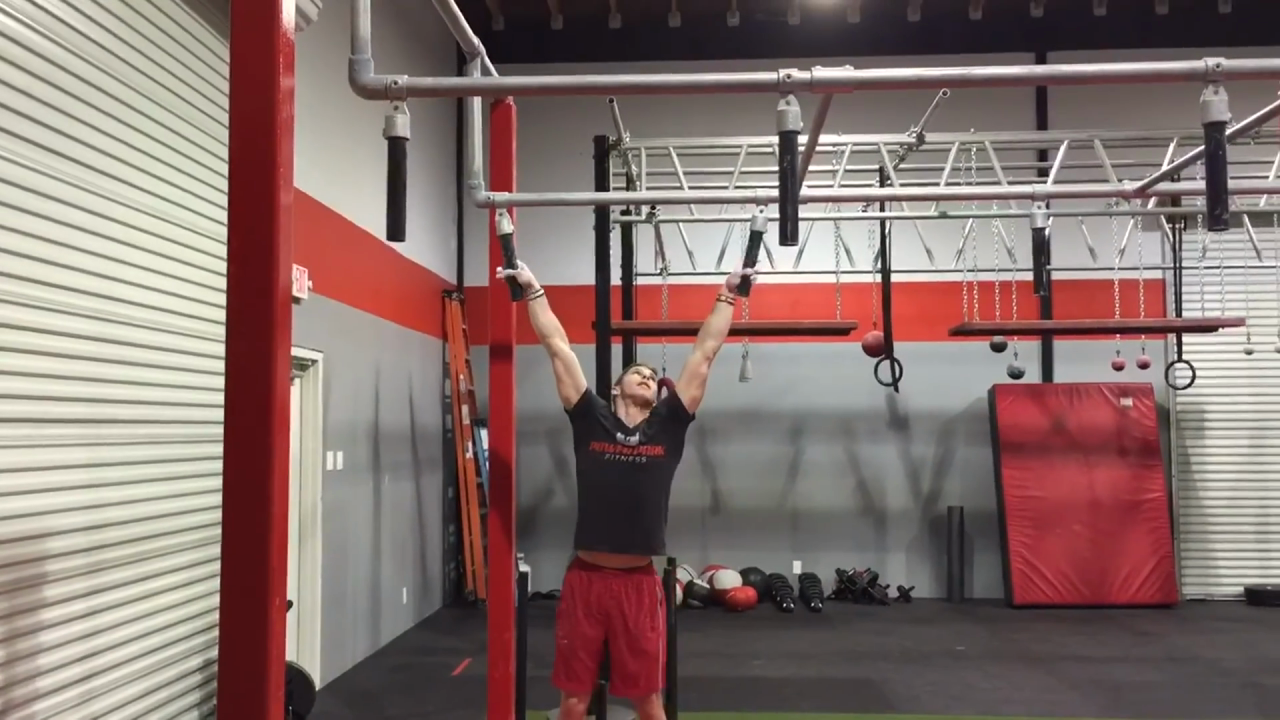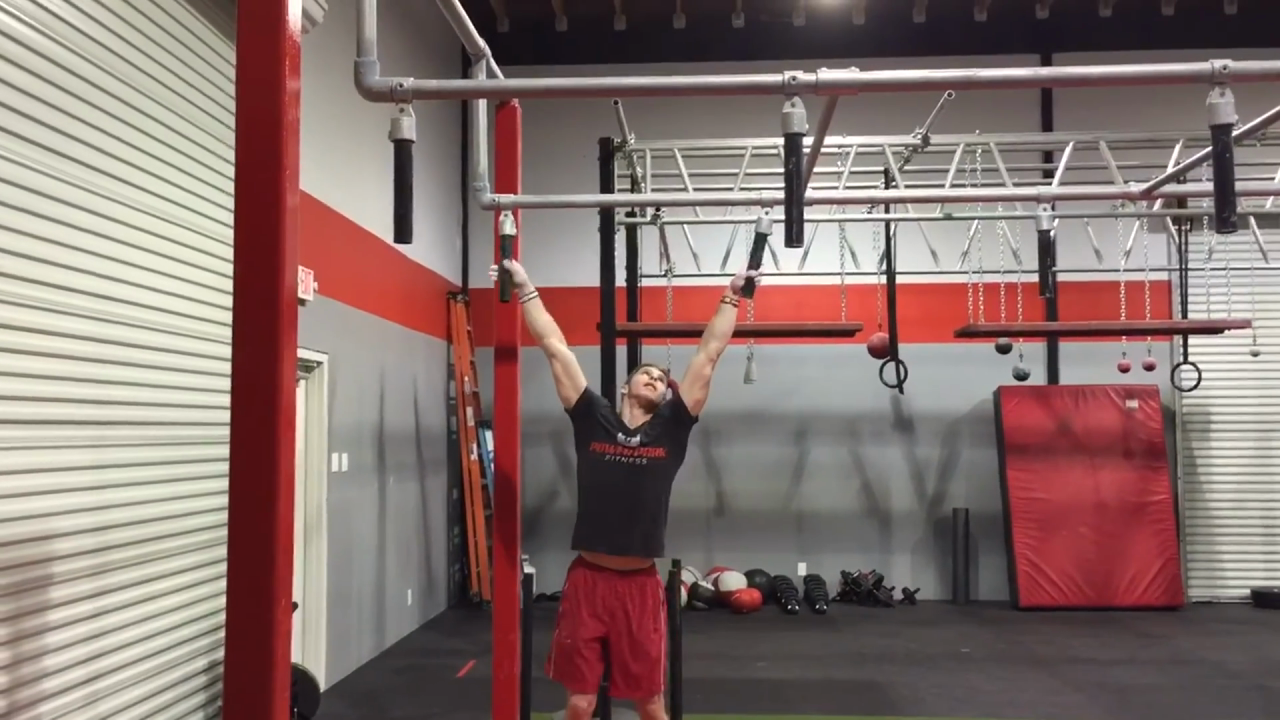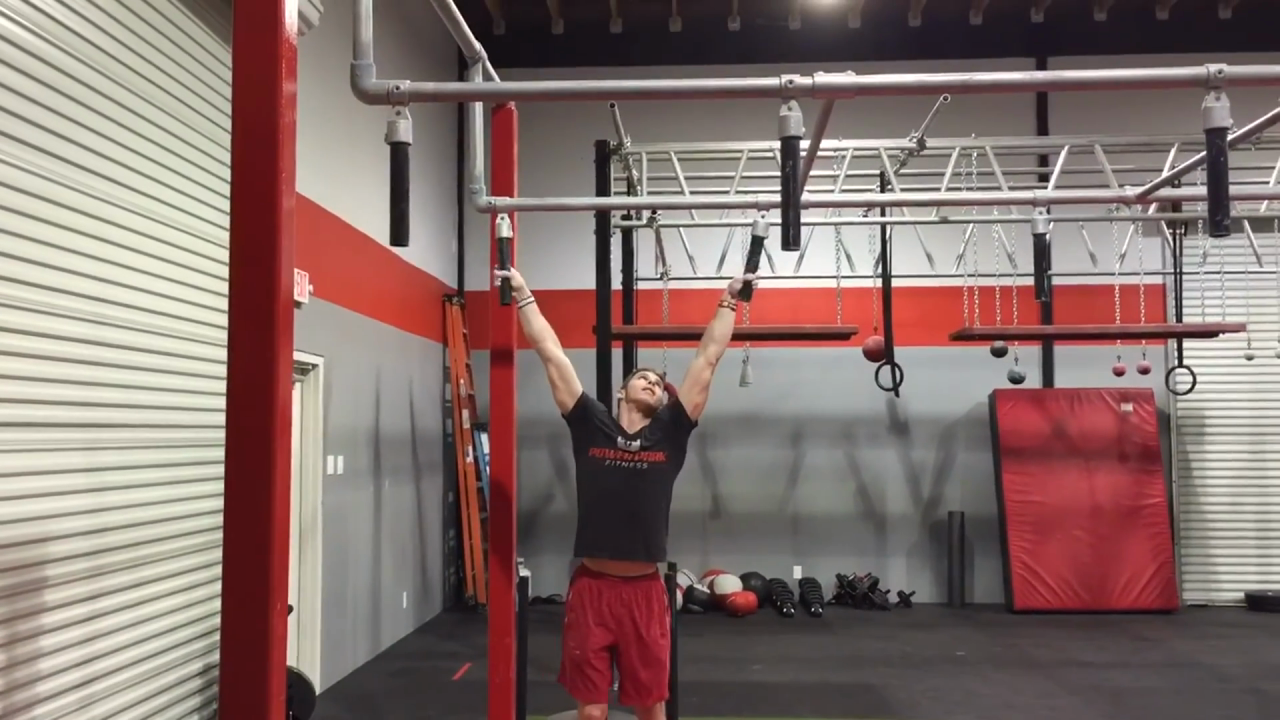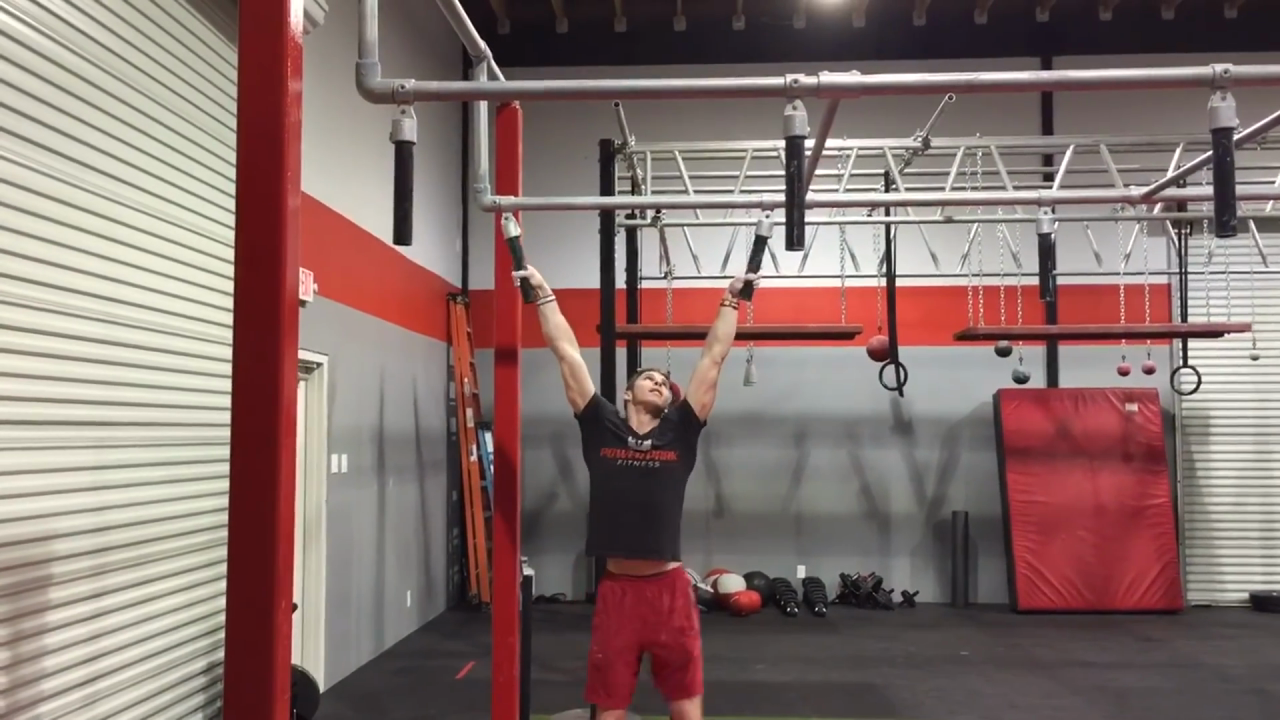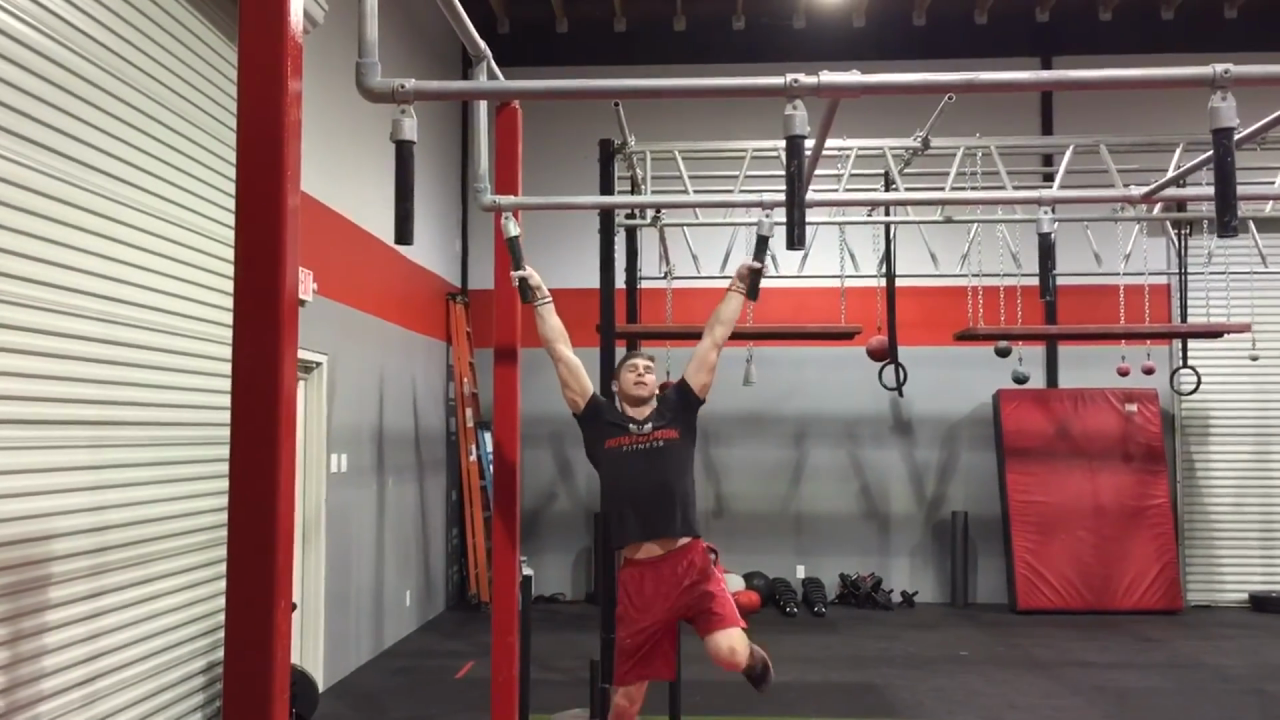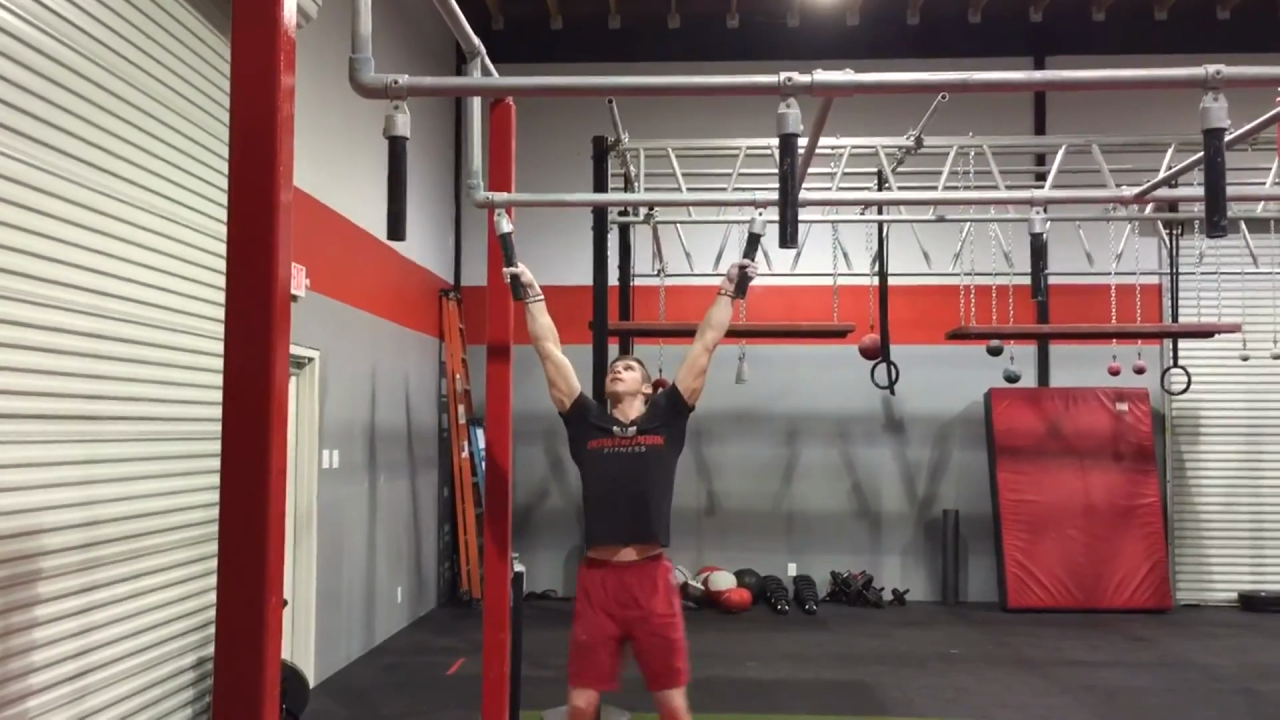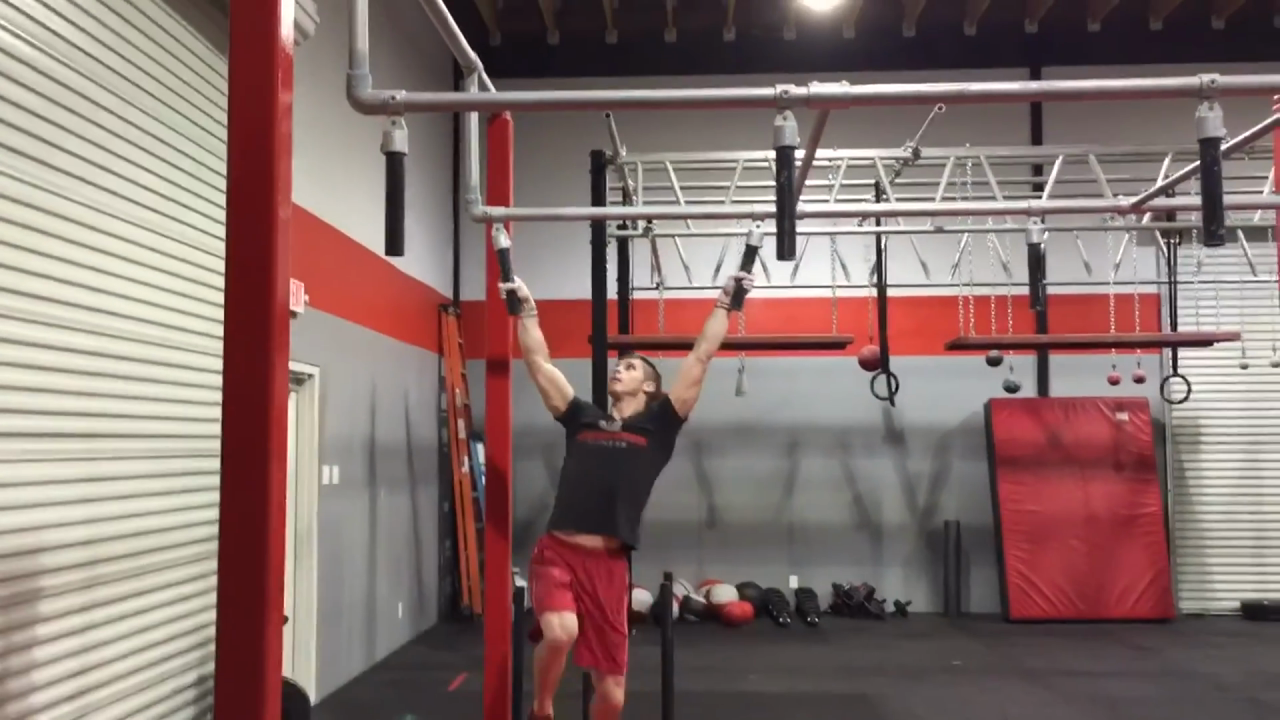
dt=0.3s
person 1, frame 1
left shoulder: (668, 425)
right shoulder: (590, 420)
left elbow: (705, 352)
right elbow: (558, 348)
left wrist: (728, 295)
right wrist: (532, 289)
left hip: (638, 583)
right hip: (585, 579)
person 1, frame 2
left shoulder: (671, 427)
right shoulder: (592, 419)
left elbow: (708, 354)
right elbow: (556, 347)
left wrist: (730, 297)
right wrist: (524, 286)
left hip: (640, 584)
right hip: (588, 581)
person 1, frame 3
left shoulder: (670, 432)
right shoulder: (590, 425)
left elbow: (708, 357)
right elbow: (551, 353)
left wrist: (729, 301)
right wrist: (522, 293)
left hip: (645, 591)
right hip: (592, 588)
person 1, frame 4
left shoulder: (680, 430)
right shoulder: (601, 426)
left elbow: (713, 357)
right elbow: (567, 352)
left wrist: (731, 300)
right wrist: (543, 293)
left hip: (668, 589)
right hip: (617, 591)
person 1, frame 5
left shoulder: (678, 412)
right shoulder: (600, 421)
left elbow: (713, 340)
right elbow: (560, 352)
left wrist: (739, 285)
right wrist: (541, 294)
left hip: (690, 565)
right hip: (637, 575)
left knee: (728, 654)
left ankle: (749, 655)
person 1, frame 6
left shoulder: (666, 418)
right shoulder: (586, 423)
left elbow: (705, 345)
right elbow: (550, 350)
left wrist: (727, 289)
right wrist: (532, 292)
left hip: (651, 578)
right hip: (599, 579)
person 1, frame 7
left shoulder: (657, 426)
right shoulder: (581, 419)
left elbow: (700, 356)
right elbow: (539, 362)
left wrist: (724, 302)
right wrist: (524, 305)
left hip: (607, 564)
right hip: (557, 555)
right knee: (560, 634)
